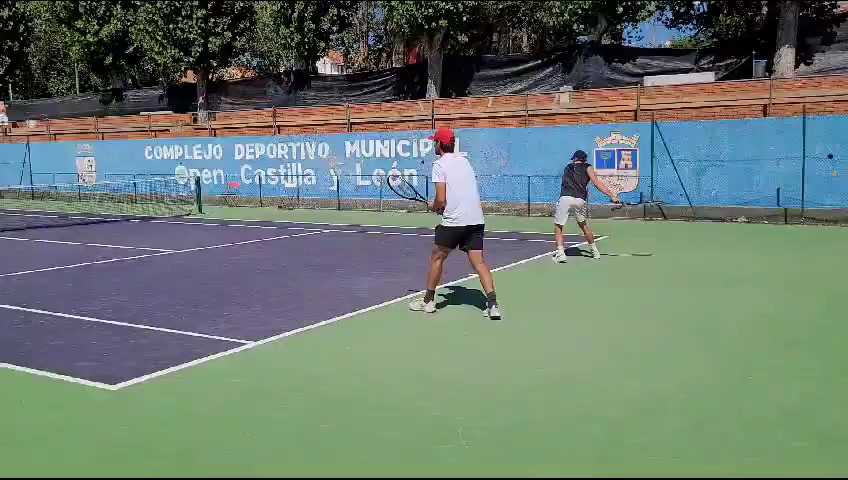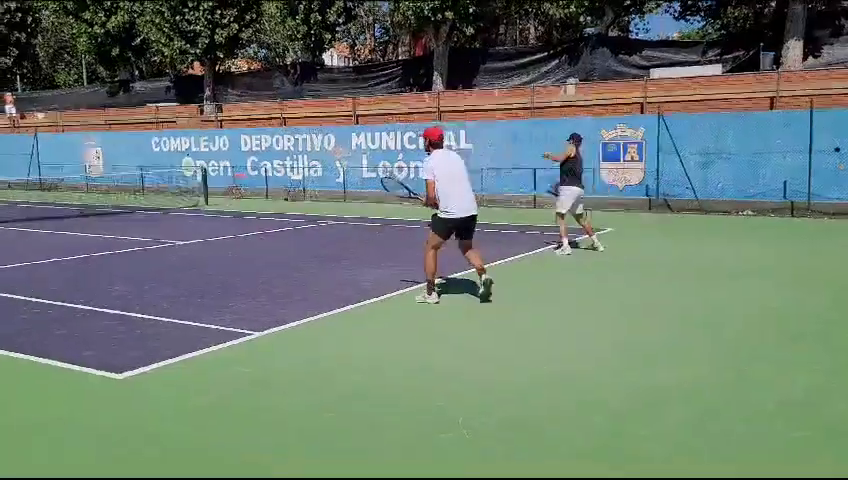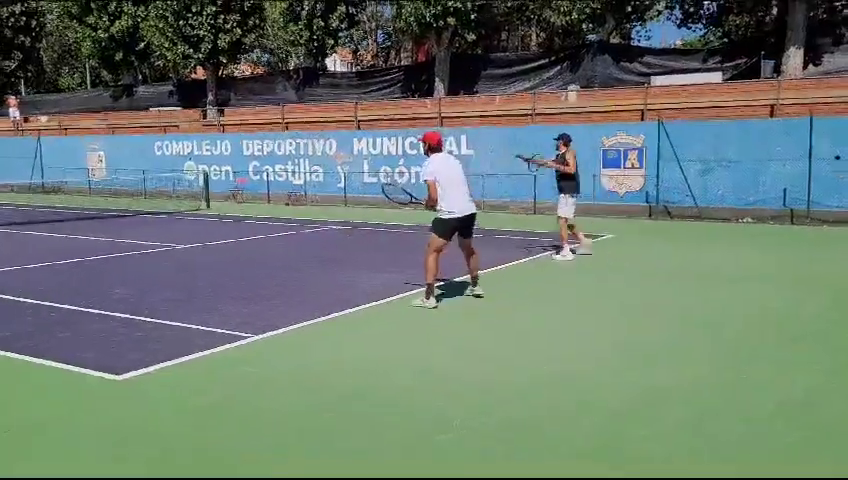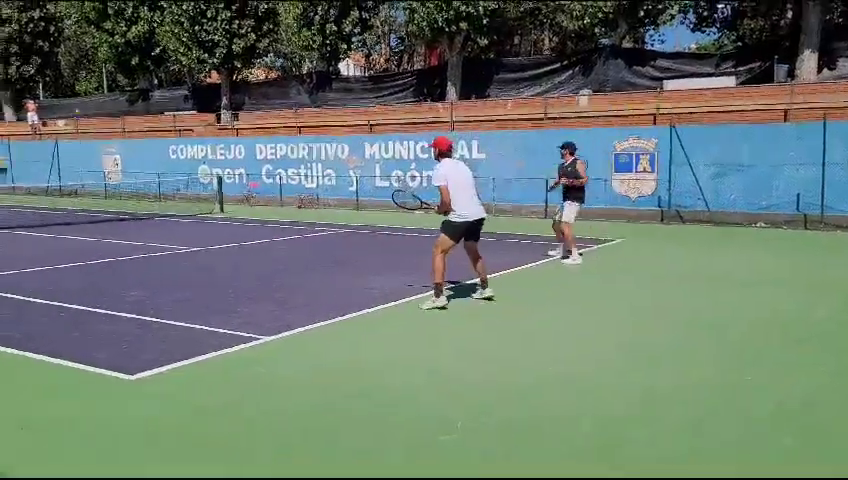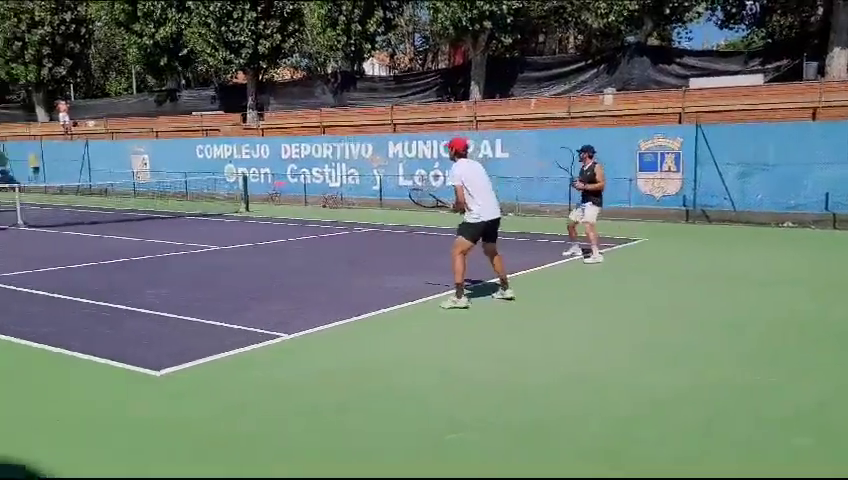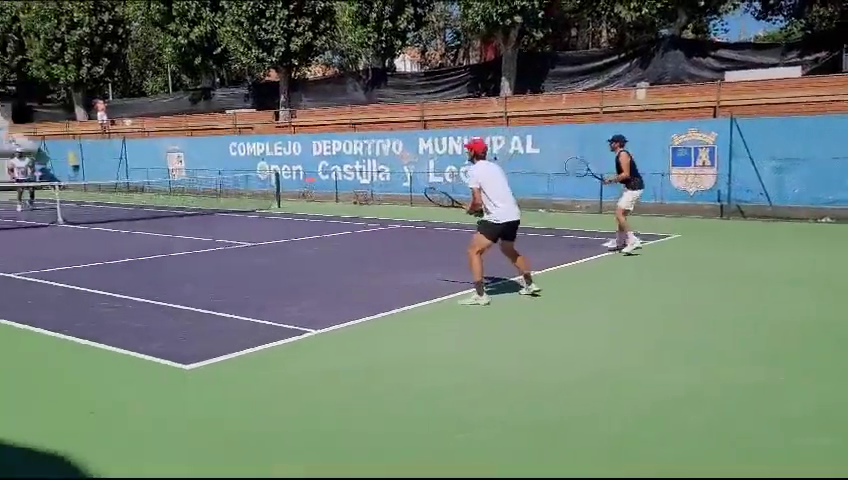
dt=0.2s
person 1, frame 1
left shoulder: (440, 164)
right shoulder: (464, 161)
left elbow: (441, 199)
left wrist: (433, 205)
left hip: (453, 222)
right hip: (476, 220)
left knee: (437, 258)
right knee: (479, 263)
left ankle: (428, 301)
right ankle: (493, 305)
person 1, frame 2
left shoulder: (430, 161)
right shoulder: (456, 156)
left elbow: (431, 195)
left wrist: (428, 202)
left hip: (448, 214)
right hip: (470, 210)
left knee: (431, 248)
right knee: (467, 248)
left ankle: (431, 293)
right ankle: (483, 276)
person 1, frame 3
left shoulder: (429, 164)
right shoulder: (453, 160)
left elbow: (433, 196)
left wrist: (428, 204)
left hip: (449, 215)
right hip: (469, 211)
left knee: (432, 252)
right knee: (467, 248)
left ankle: (429, 297)
right ankle: (475, 285)
person 1, frame 4
left shoulder: (440, 169)
right shoulder: (462, 165)
left elbow: (446, 201)
left wrist: (440, 209)
left hip: (460, 218)
right hip: (478, 214)
left knee: (438, 252)
right knee: (473, 251)
left ankle: (438, 296)
right ankle: (484, 288)
person 1, frame 5
left shoulder: (456, 169)
right shoulder: (477, 165)
left elbow: (461, 200)
left wrist: (455, 208)
left hip: (477, 219)
right hip: (494, 215)
left knee: (458, 253)
right knee: (491, 252)
left ankle: (459, 296)
right ankle: (505, 289)
person 1, frame 6
left shoulder: (473, 171)
right shoulder: (495, 167)
left elbow: (477, 202)
left wrist: (471, 210)
right wrist: (480, 209)
left hip: (496, 219)
right hip: (514, 215)
left knee: (474, 252)
right knee: (509, 250)
left ankle: (480, 294)
right ankle: (530, 284)
